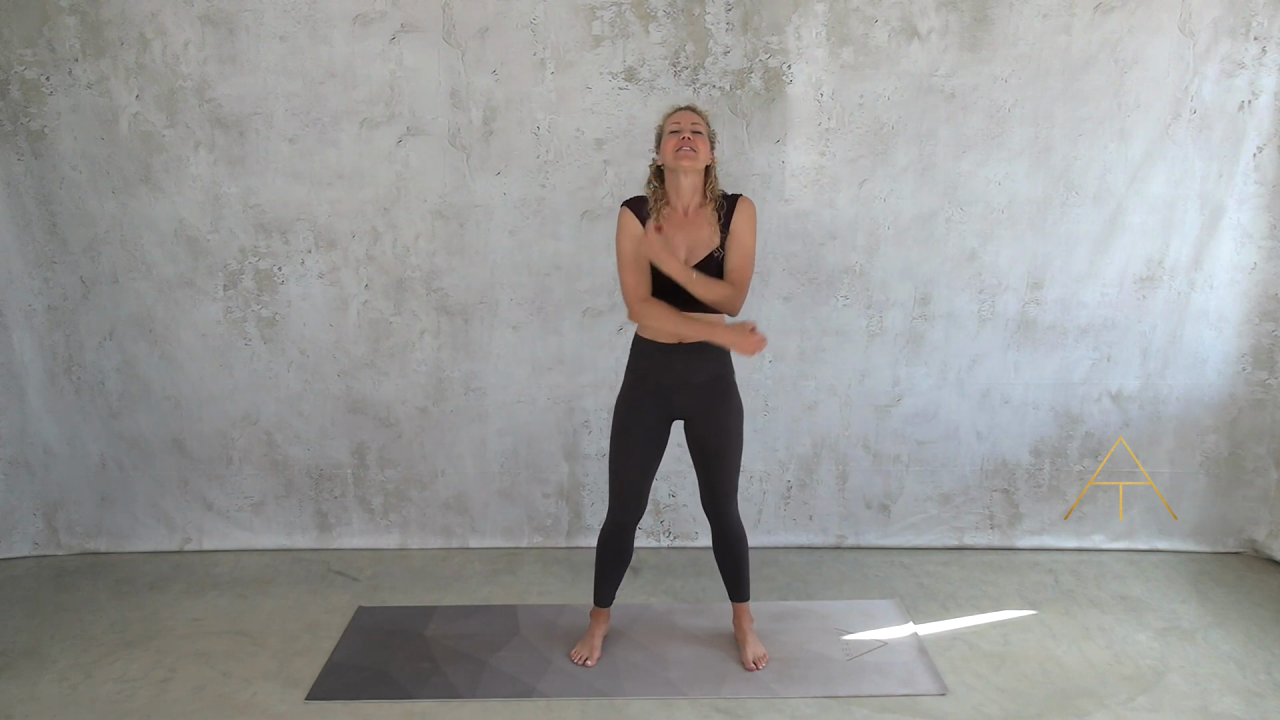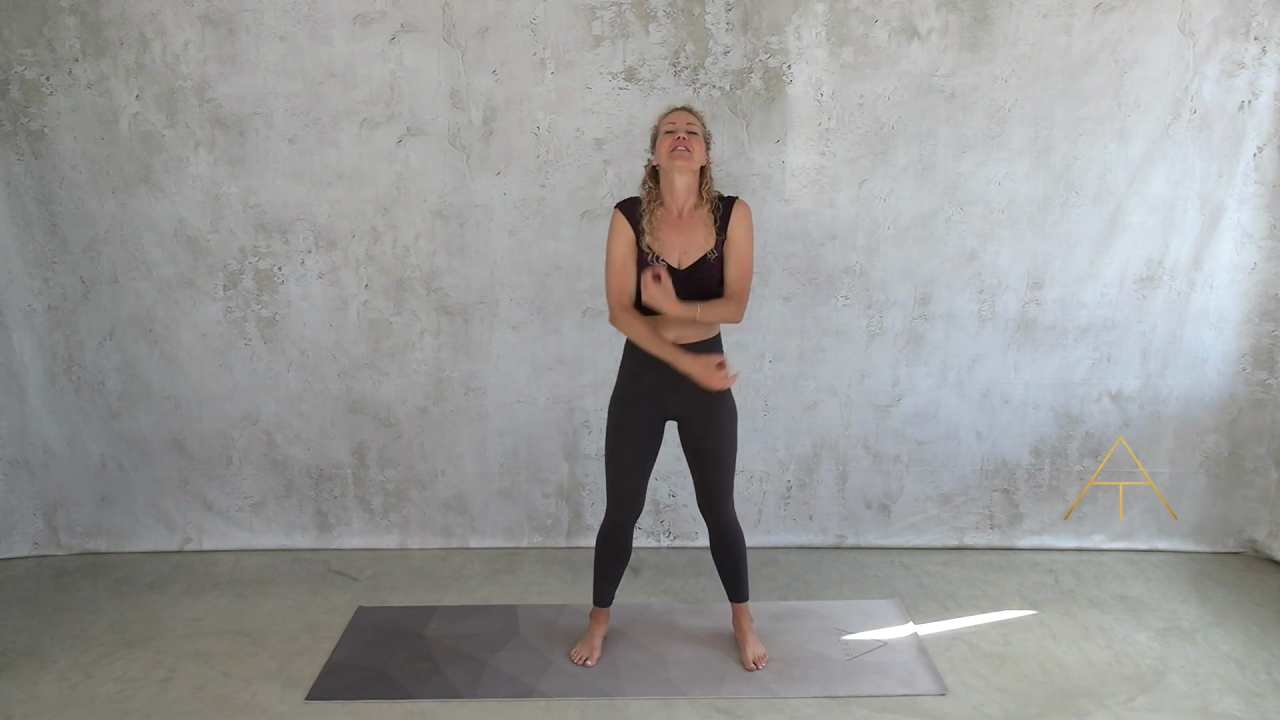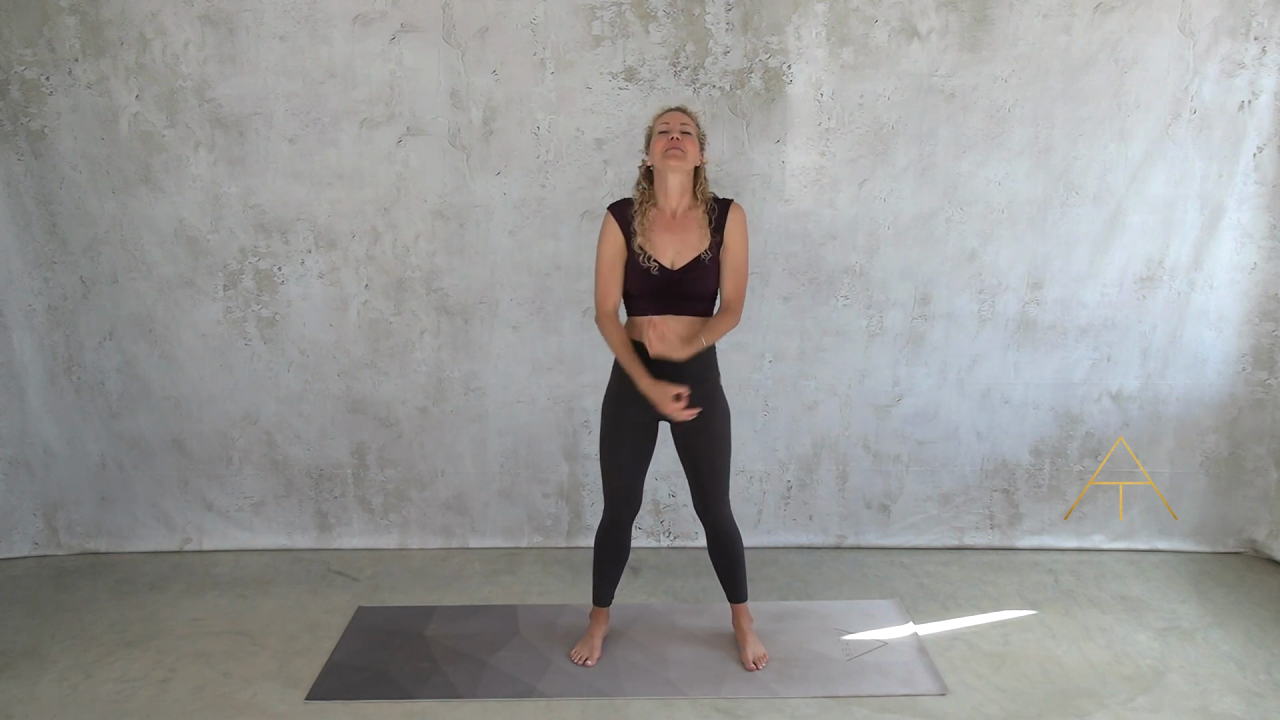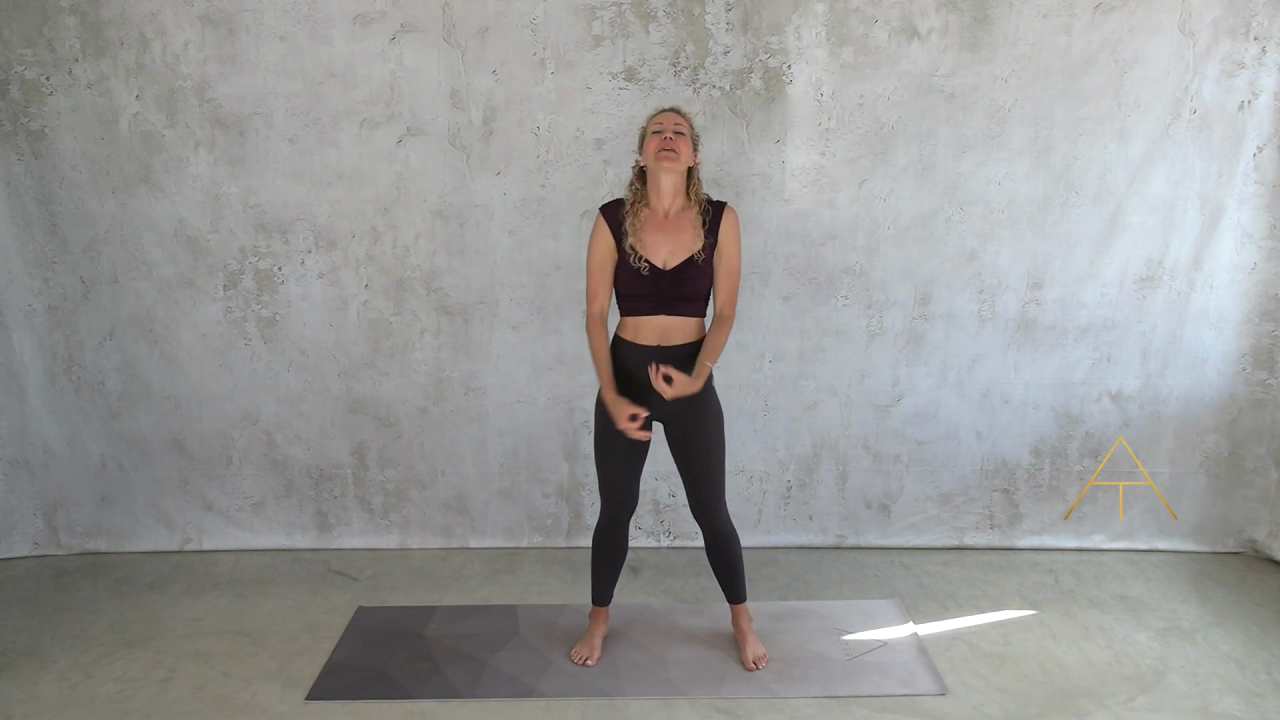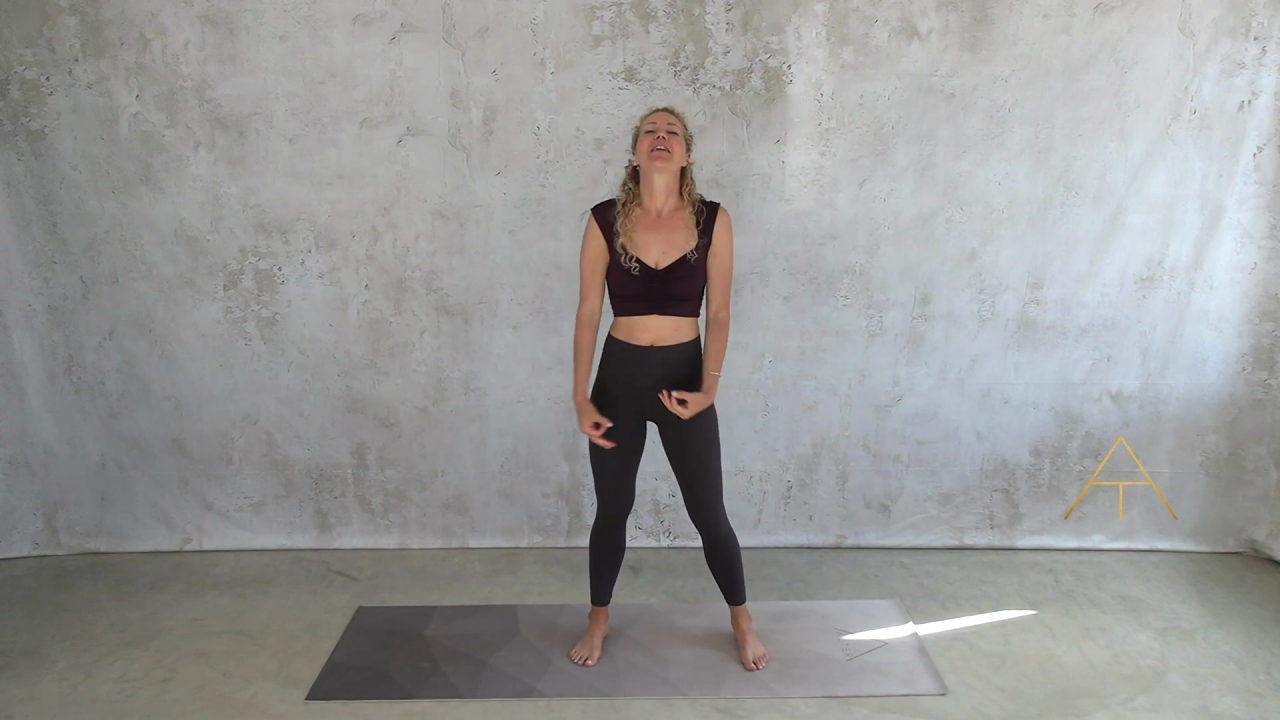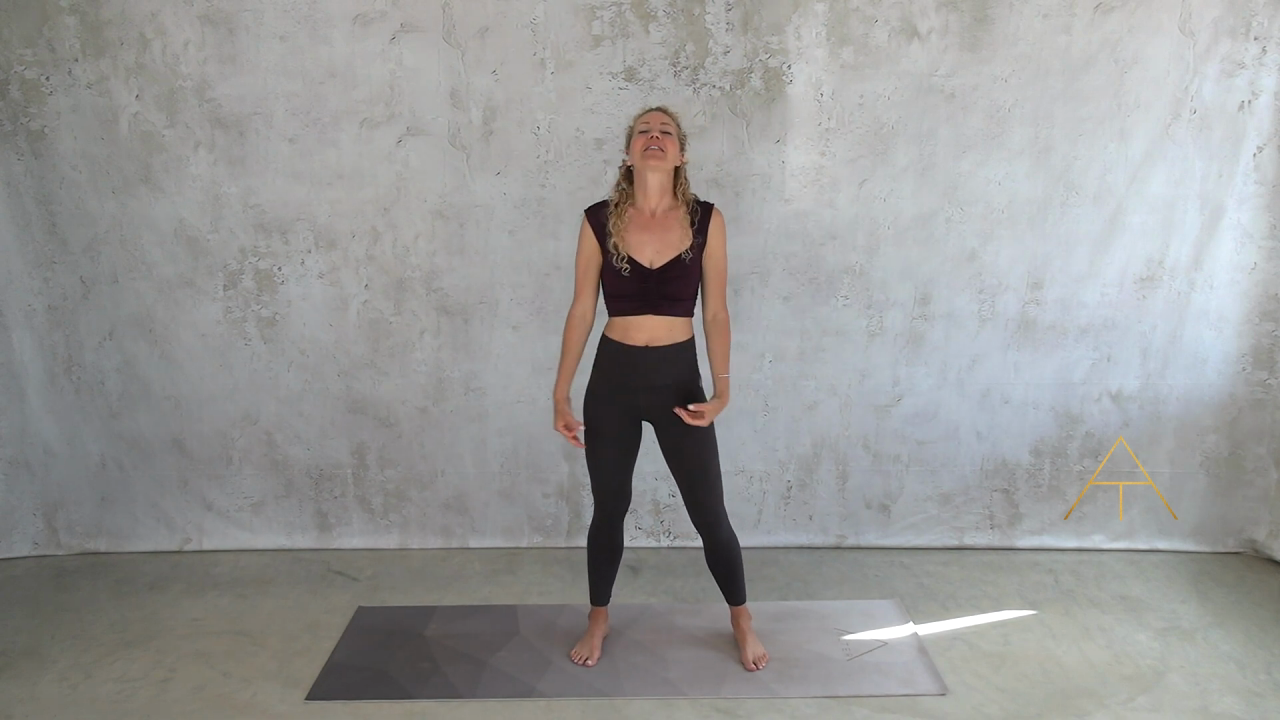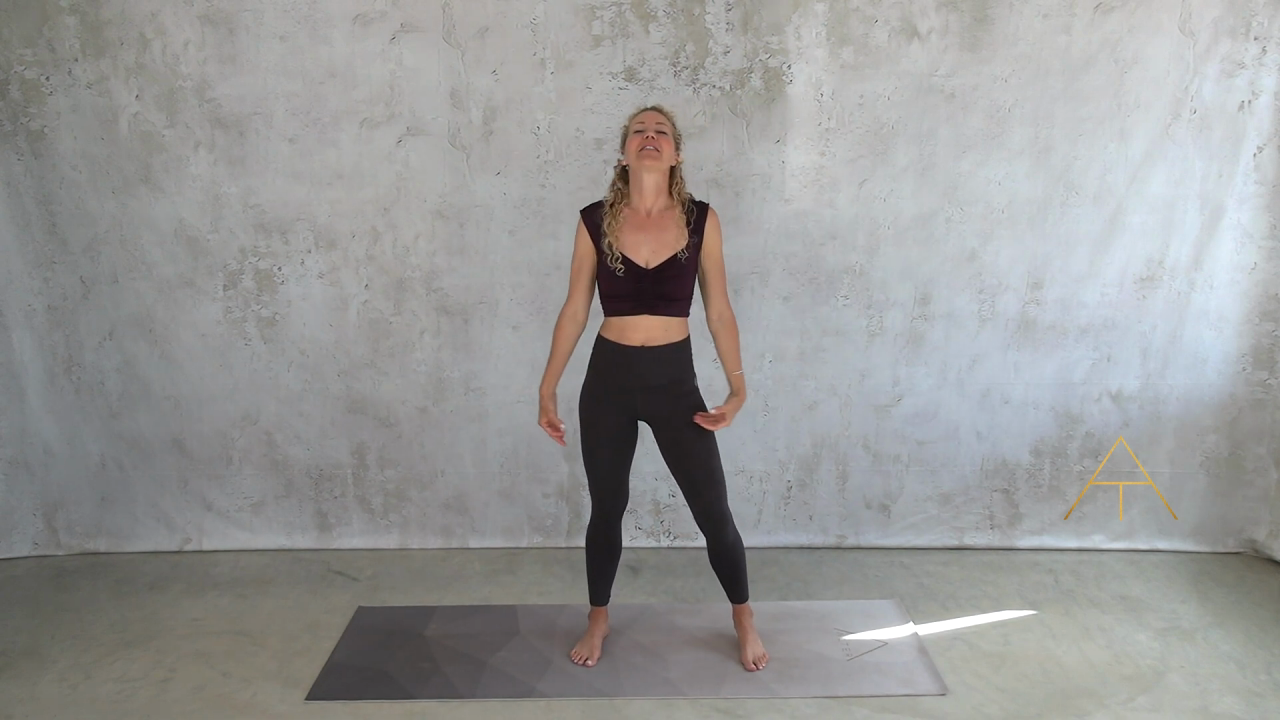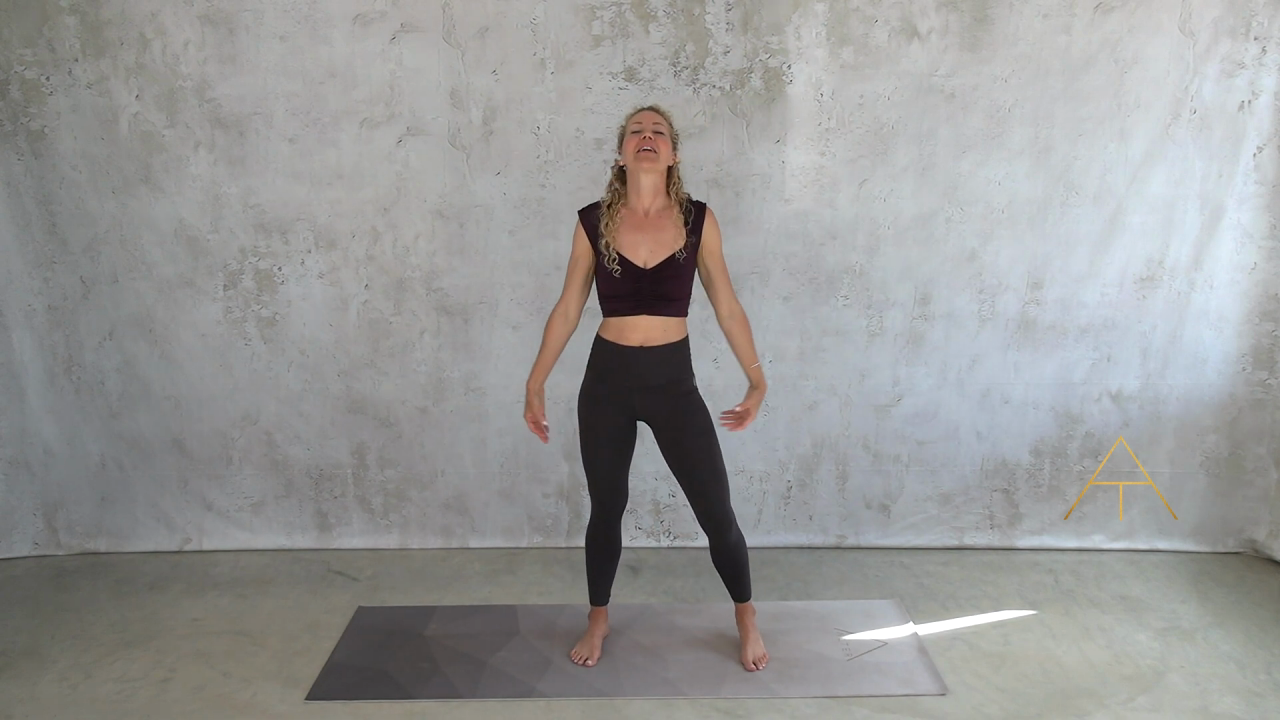
dt=0.1s
person 1, frame 1
left shoulder: (737, 210)
right shoulder: (634, 214)
left elbow: (734, 297)
right elbow: (640, 305)
left wrist: (677, 263)
right wrist: (720, 330)
left hip: (711, 377)
right hip: (647, 375)
left knee: (722, 507)
right knee: (624, 510)
left ankle: (743, 620)
right ankle: (599, 619)
person 1, frame 2
left shoulder: (732, 214)
right shoulder: (628, 217)
left elbow: (736, 302)
right elbow: (621, 310)
left wrist: (677, 309)
right wrist: (686, 362)
left hip: (706, 380)
right hip: (640, 377)
left knee: (719, 508)
right knee: (621, 509)
left ankle: (742, 621)
right ankle: (599, 619)
person 1, frame 3
left shoulder: (727, 216)
right shoulder: (620, 218)
left elbow: (732, 310)
right elbow: (606, 313)
left wrist: (686, 344)
right wrist: (646, 383)
left hip: (699, 379)
right hip: (631, 380)
left knee: (714, 509)
right knee: (619, 509)
left ankle: (742, 621)
right ankle: (599, 619)
person 1, frame 4
left shoulder: (719, 219)
right shoulder: (612, 220)
left elbow: (725, 312)
right elbow: (597, 313)
left wrist: (698, 375)
right wrist: (610, 395)
left hip: (690, 377)
right hip: (627, 375)
left knee: (711, 510)
right knee: (616, 509)
left ankle: (742, 620)
right ankle: (599, 619)
person 1, frame 5
left shoulder: (712, 220)
right shoulder: (605, 220)
left elbow: (719, 316)
right elbow: (588, 314)
left wrist: (709, 387)
right wrist: (581, 395)
left hip: (686, 382)
right hip: (618, 377)
left knee: (708, 512)
right knee: (612, 510)
left ankle: (742, 621)
right ankle: (599, 619)
person 1, frame 6
left shoulder: (705, 220)
right shoulder: (599, 221)
left elbow: (716, 312)
right elbow: (581, 310)
left wrist: (721, 390)
right wrist: (561, 391)
left hip: (678, 377)
right hip: (613, 377)
left knee: (707, 512)
right knee: (609, 508)
left ankle: (742, 620)
right ankle: (598, 619)
person 1, frame 7
left shoulder: (701, 220)
right shoulder: (595, 221)
left elbow: (719, 309)
right elbow: (575, 310)
left wrist: (737, 386)
right wrist: (548, 389)
left hip: (675, 378)
right hip: (608, 378)
left knee: (713, 510)
right knee: (607, 508)
left ankle: (744, 620)
right ankle: (598, 619)
person 1, frame 8
left shoulder: (698, 219)
right shoulder: (594, 221)
left elbow: (727, 305)
right elbow: (567, 308)
left wrist: (756, 379)
right wrist: (535, 385)
left hip: (672, 379)
right hip: (608, 377)
left knee: (716, 510)
right knee: (606, 508)
left ankle: (746, 619)
right ankle: (598, 619)
